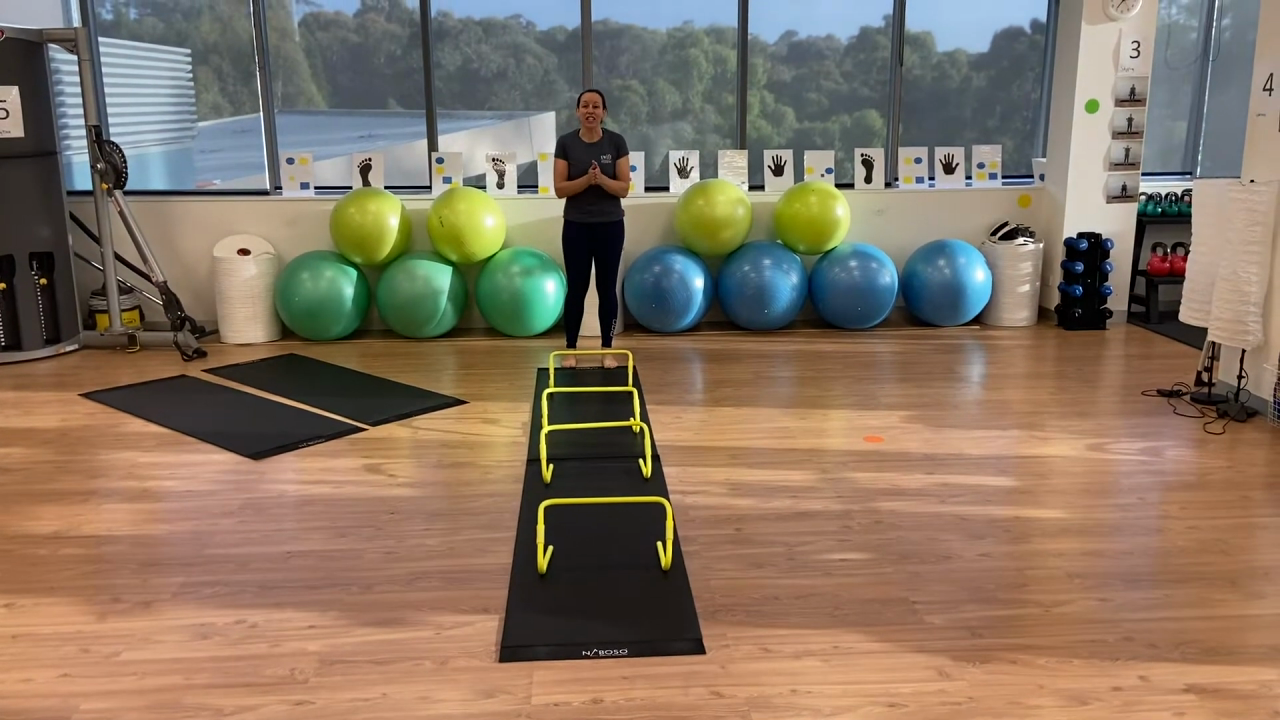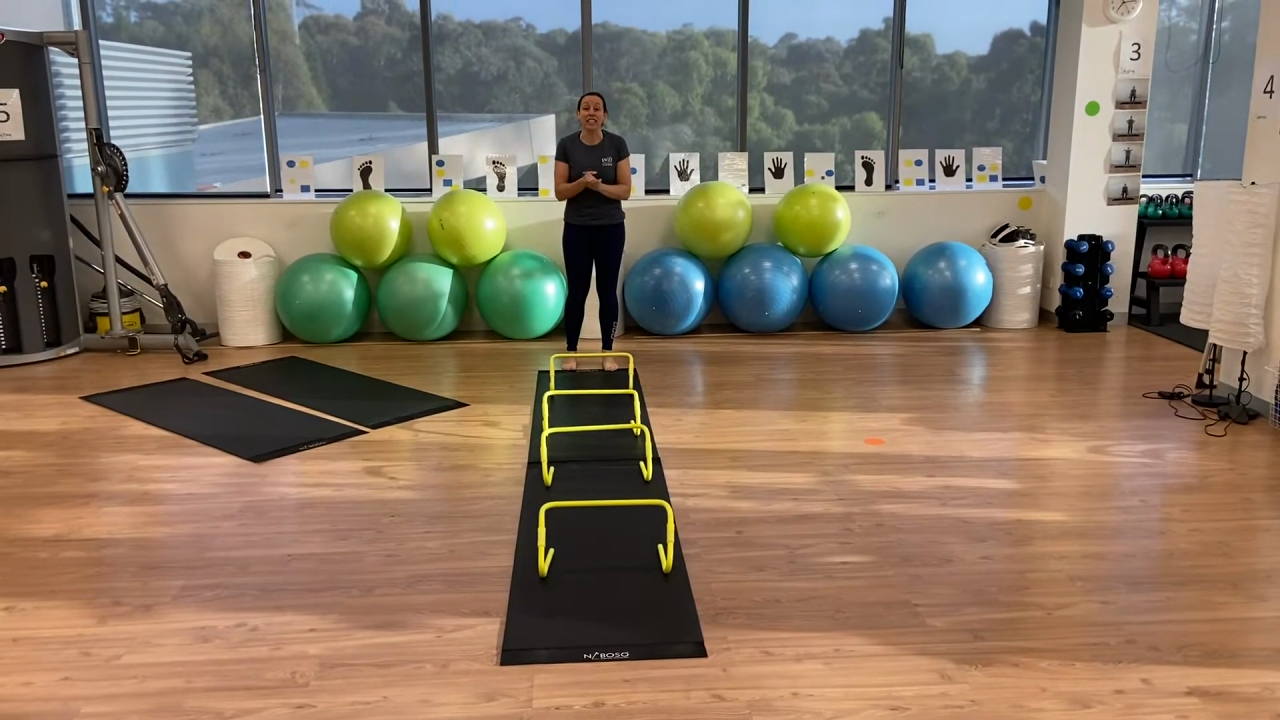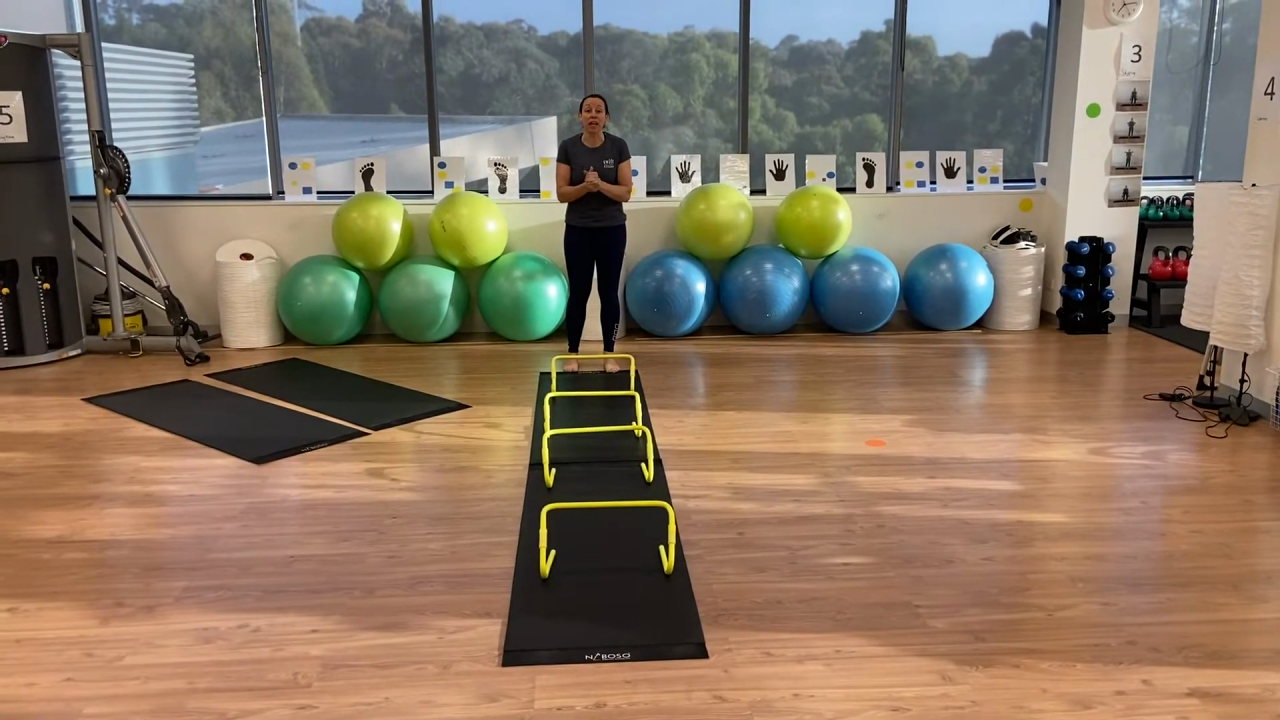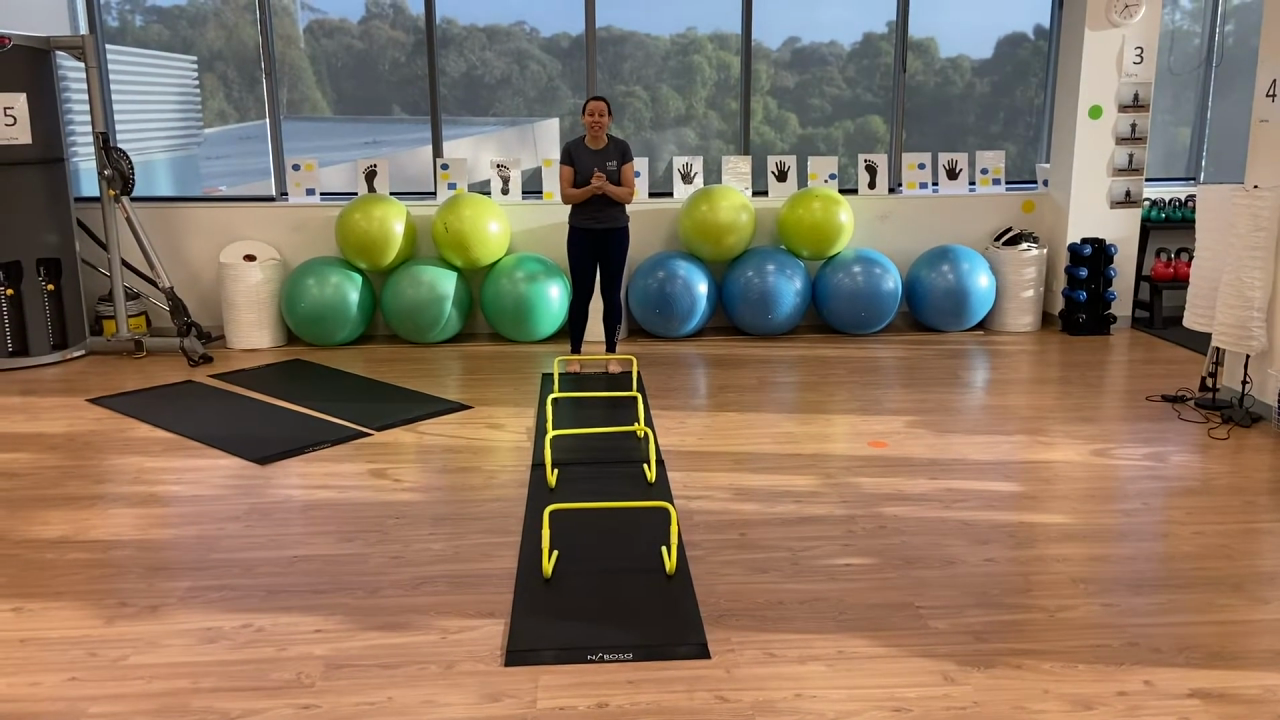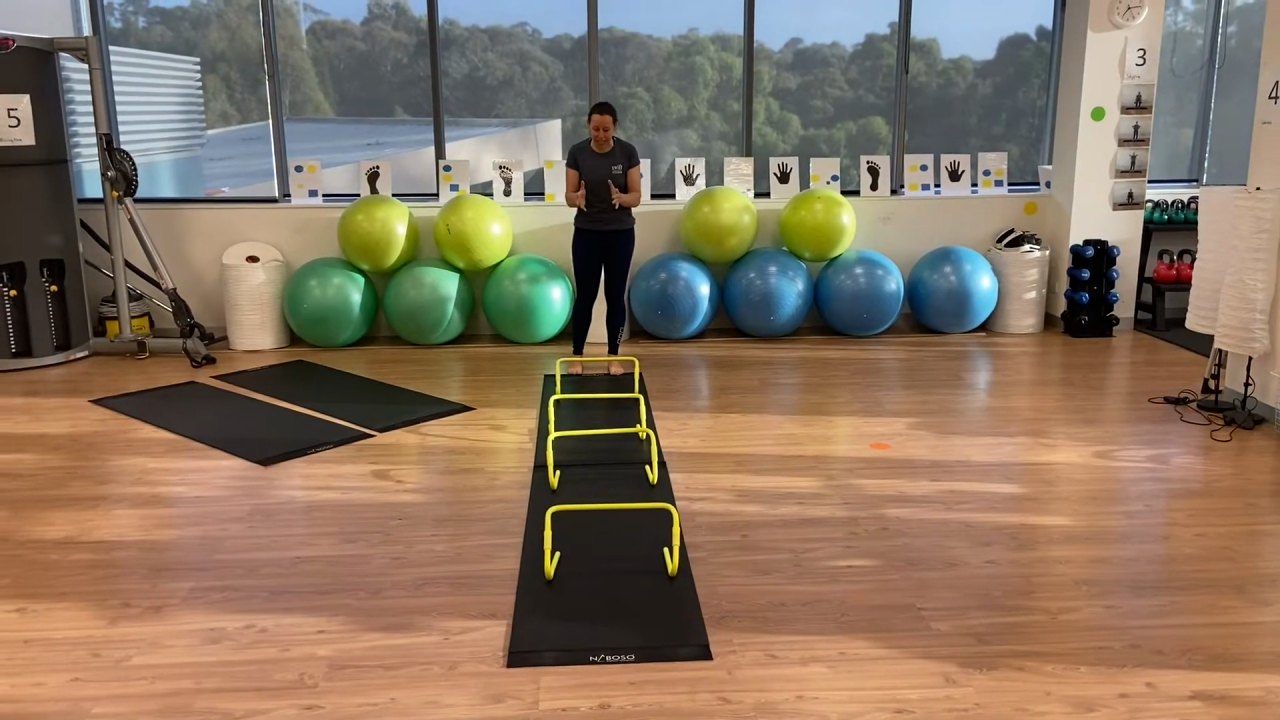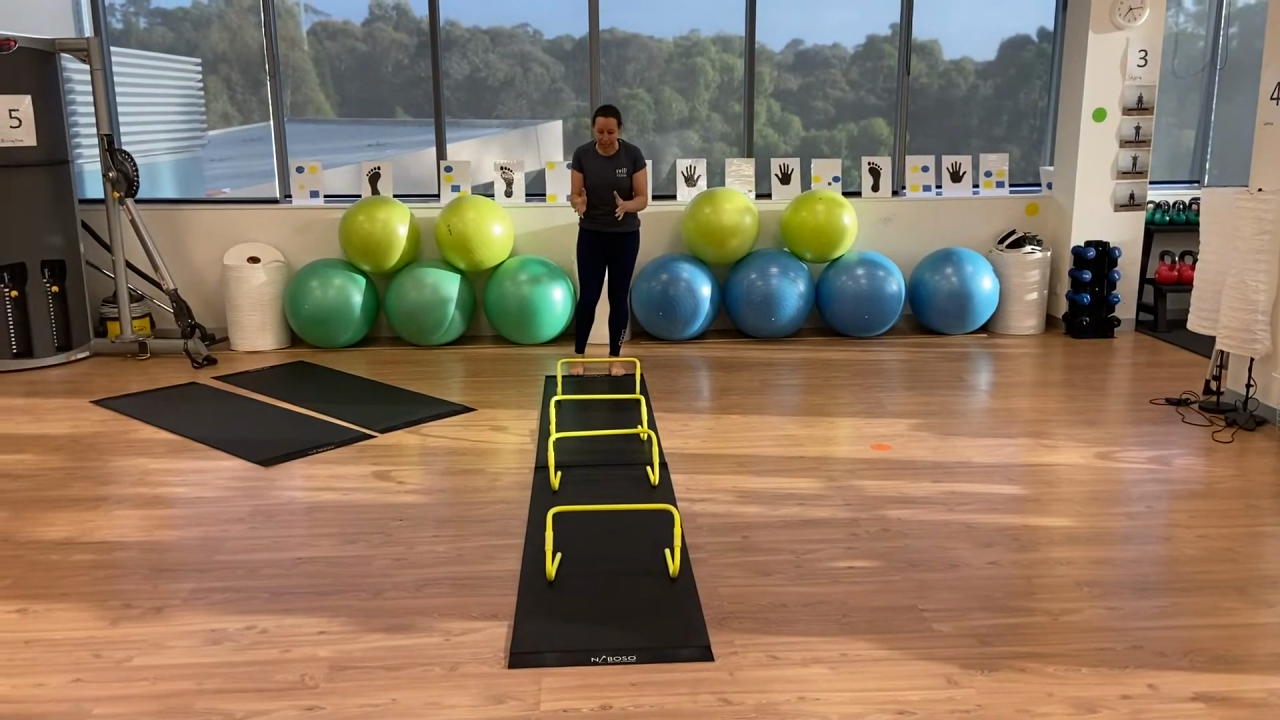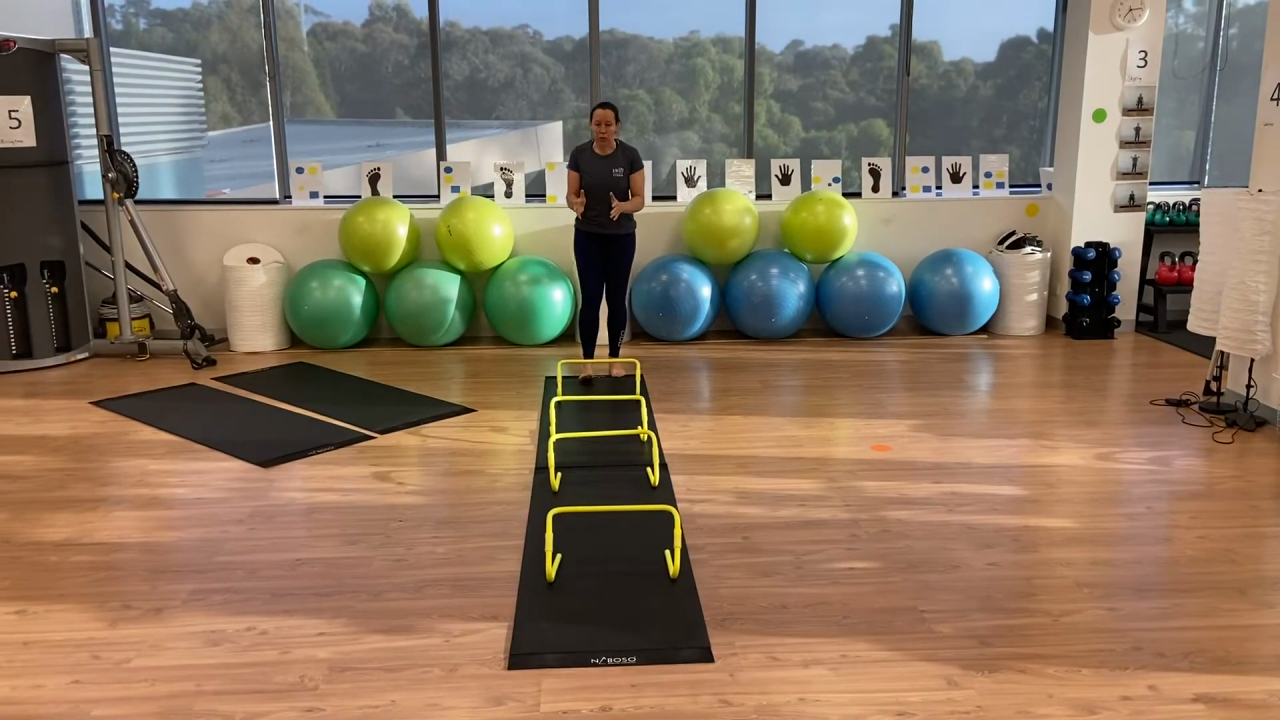
dt=0.4s
person 1, frame 1
left shoulder: (617, 142)
right shoulder: (565, 143)
left elbow: (624, 188)
right elbow: (559, 189)
left wrist: (601, 178)
right wrist: (587, 179)
left hip: (610, 225)
right hip: (576, 226)
left knee: (607, 288)
right knee: (576, 288)
left ankle: (607, 349)
right ankle: (570, 349)
person 1, frame 2
left shoulder: (617, 144)
right shoulder: (566, 145)
left elbow: (625, 190)
right elbow: (560, 191)
left wrist: (599, 186)
right wrist: (582, 183)
left hip: (610, 227)
right hip: (577, 228)
left knee: (607, 290)
right knee: (577, 291)
left ankle: (608, 352)
right ankle: (571, 352)
person 1, frame 3
left shoulder: (619, 146)
right shoulder: (568, 148)
left elbow: (626, 192)
right elbow: (561, 193)
left wrist: (600, 184)
right wrist: (585, 186)
left hip: (612, 229)
right hip: (578, 230)
left knee: (609, 292)
right knee: (578, 292)
left ankle: (609, 354)
right ankle: (573, 354)
person 1, frame 4
left shoulder: (621, 148)
right shoulder: (571, 149)
left elbow: (628, 194)
right elbow: (566, 195)
left wrist: (606, 186)
right wrist: (590, 188)
left hip: (615, 231)
right hip: (581, 231)
left knee: (611, 293)
right knee: (581, 294)
left ankle: (611, 354)
right ankle: (575, 354)
person 1, frame 5
left shoulder: (628, 152)
right shoulder: (577, 152)
left elbow: (636, 196)
right elbow: (569, 194)
left wrist: (621, 197)
right wrist: (577, 198)
left hip: (620, 233)
right hip: (586, 233)
left knee: (615, 295)
right knee: (585, 295)
left ankle: (613, 356)
right ankle: (577, 355)
person 1, frame 6
left shoulder: (633, 154)
right shoulder: (582, 154)
left elbow: (642, 198)
right elbow: (575, 194)
left wrist: (626, 205)
right wrist: (579, 203)
left hip: (625, 235)
right hip: (591, 234)
left knee: (618, 297)
right knee: (588, 296)
left ankle: (615, 357)
right ankle: (579, 355)
person 1, frame 7
left shoulder: (630, 155)
right shoulder: (578, 154)
left elbow: (639, 201)
right elbow: (572, 194)
left wrist: (622, 206)
right wrist: (576, 204)
left hip: (621, 237)
right hip: (587, 236)
left knee: (616, 299)
right knee: (591, 298)
left ankle: (615, 358)
right ankle: (587, 360)
